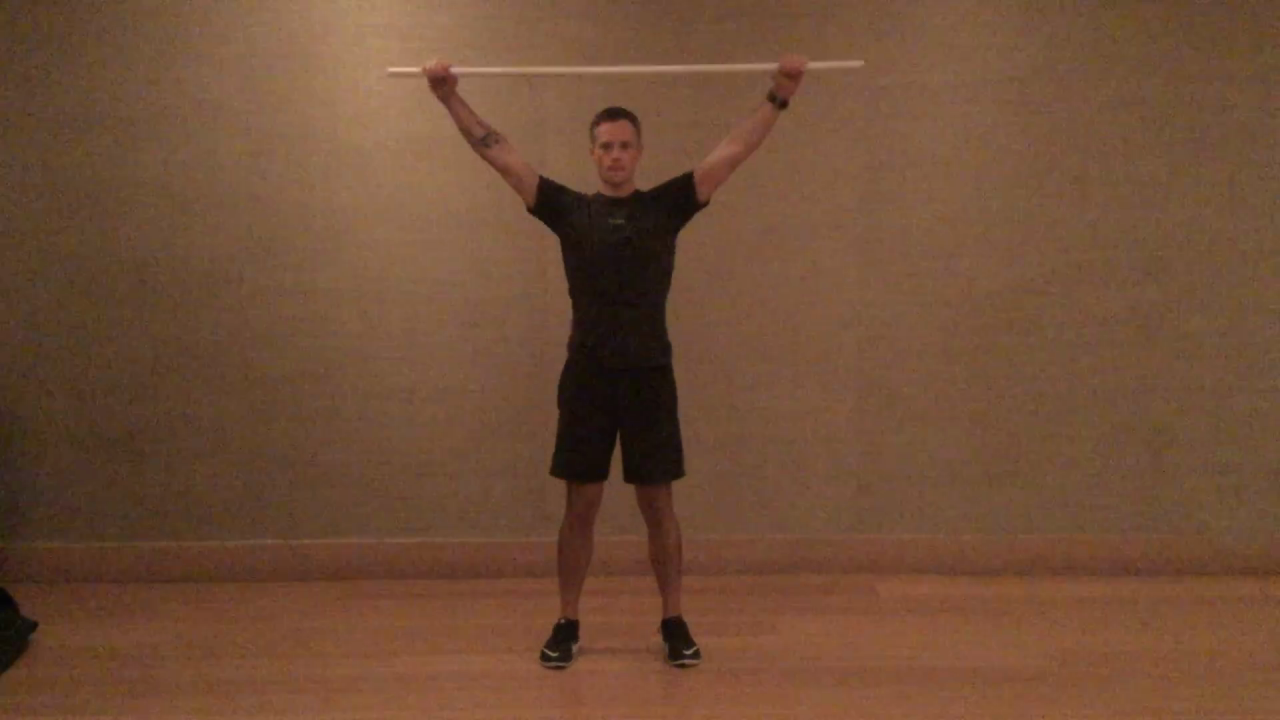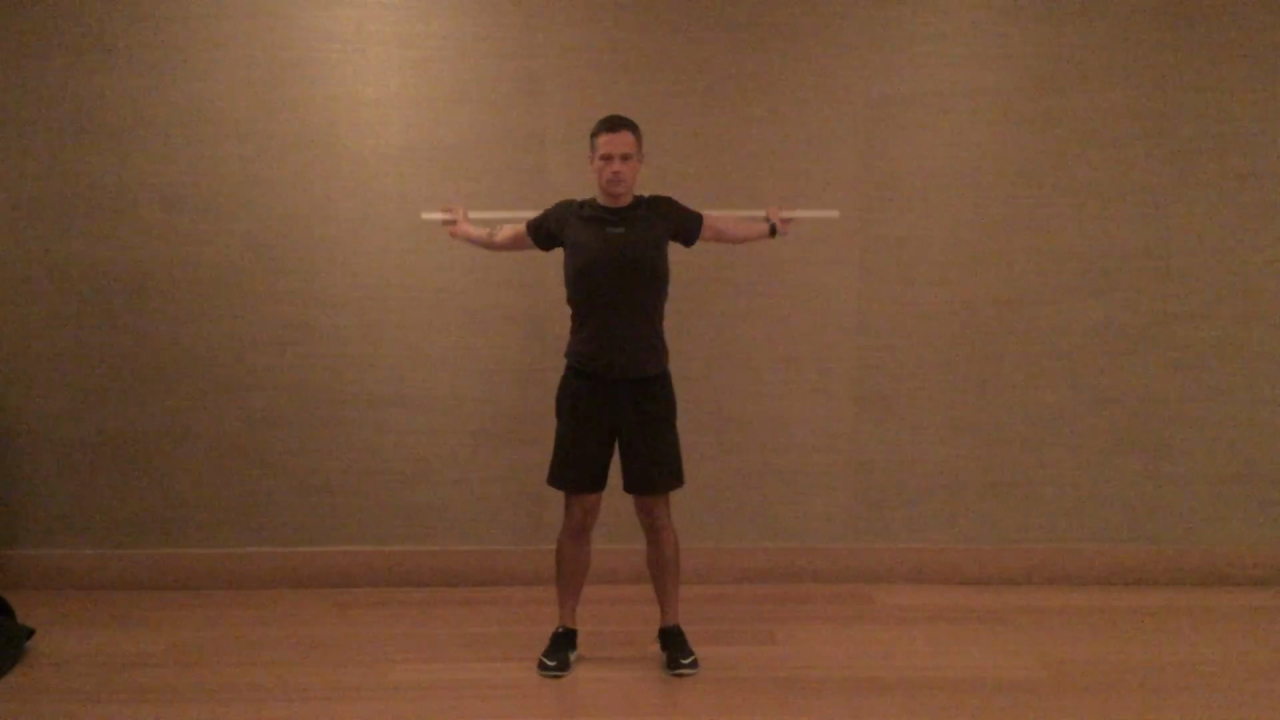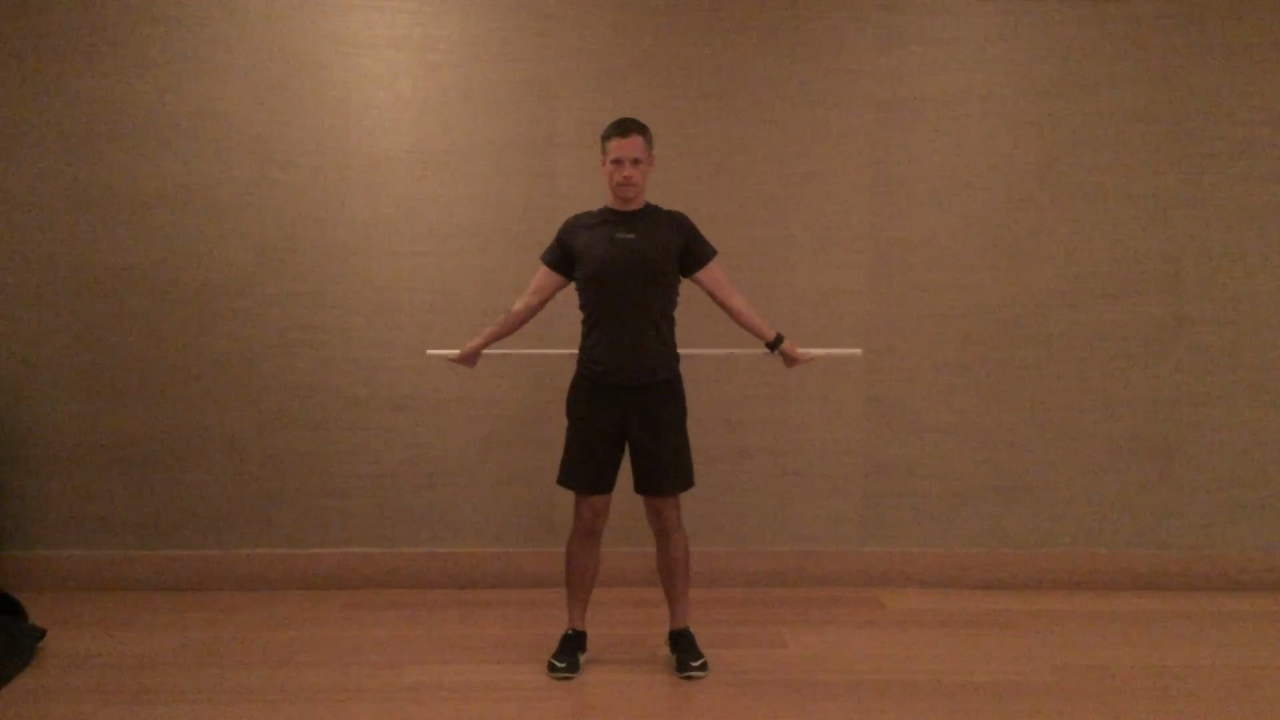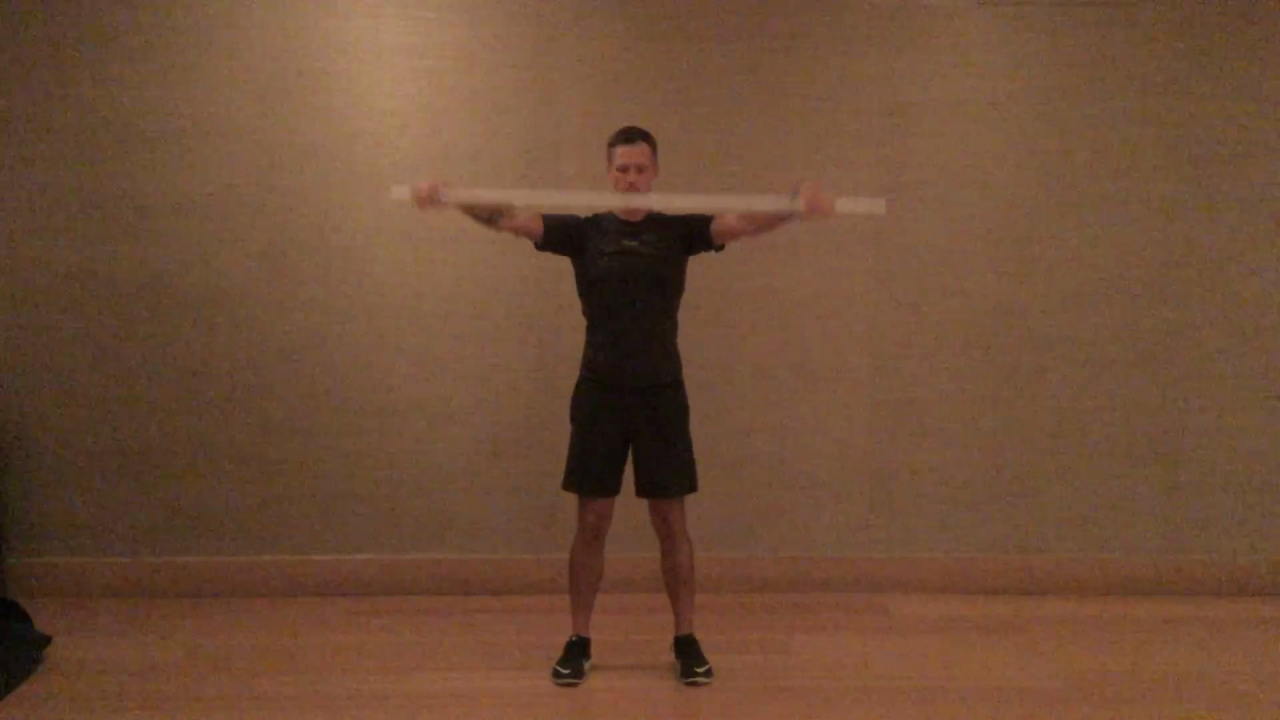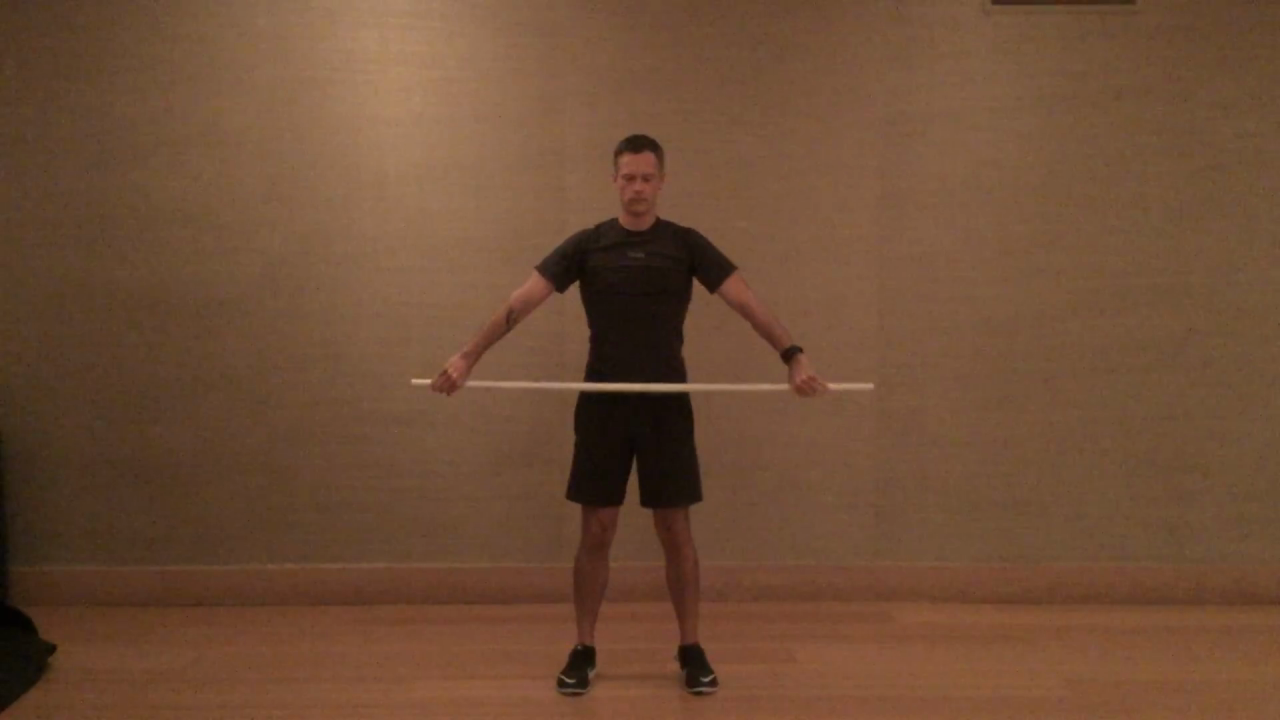
dt=1s
person 1, frame 1
left shoulder: (667, 206)
right shoulder: (567, 209)
left elbow: (732, 151)
right elbow: (499, 153)
left wrist: (779, 95)
right wrist: (450, 97)
left hip: (650, 376)
right hip: (587, 377)
left knee: (658, 506)
right knee: (580, 506)
left ankle: (674, 621)
right ankle: (568, 623)
person 1, frame 2
left shoulder: (662, 214)
right shoulder: (567, 217)
left elbow: (718, 227)
right elbow: (511, 236)
left wrist: (768, 228)
right wrist: (467, 230)
left hip: (649, 386)
right hip: (585, 386)
left knee: (656, 515)
right knee: (578, 515)
left ankle: (671, 631)
right ankle: (565, 632)
person 1, frame 3
left shoulder: (675, 228)
right shoulder: (579, 229)
left elbow: (724, 291)
right elbow: (533, 296)
left wrist: (775, 341)
right wrist: (484, 341)
left hip: (658, 390)
right hip: (595, 391)
left knee: (667, 517)
right knee: (587, 517)
left ankle: (681, 633)
right ankle: (574, 634)
person 1, frame 4
left shoulder: (679, 231)
right shoulder: (581, 231)
left elbow: (743, 222)
right elbow: (510, 217)
left wrist: (796, 206)
right wrist: (450, 196)
left hip: (662, 393)
right hip: (599, 393)
left knee: (671, 523)
right knee: (591, 522)
left ankle: (686, 640)
right ankle: (579, 641)
person 1, frame 5
left shoulder: (685, 243)
right shoulder: (587, 244)
left elbow: (743, 298)
right elbow: (524, 297)
left wrist: (792, 355)
right wrist: (468, 354)
left hip: (667, 404)
right hip: (602, 404)
left knee: (676, 531)
right knee: (595, 532)
left ankle: (691, 649)
right ankle: (584, 650)
